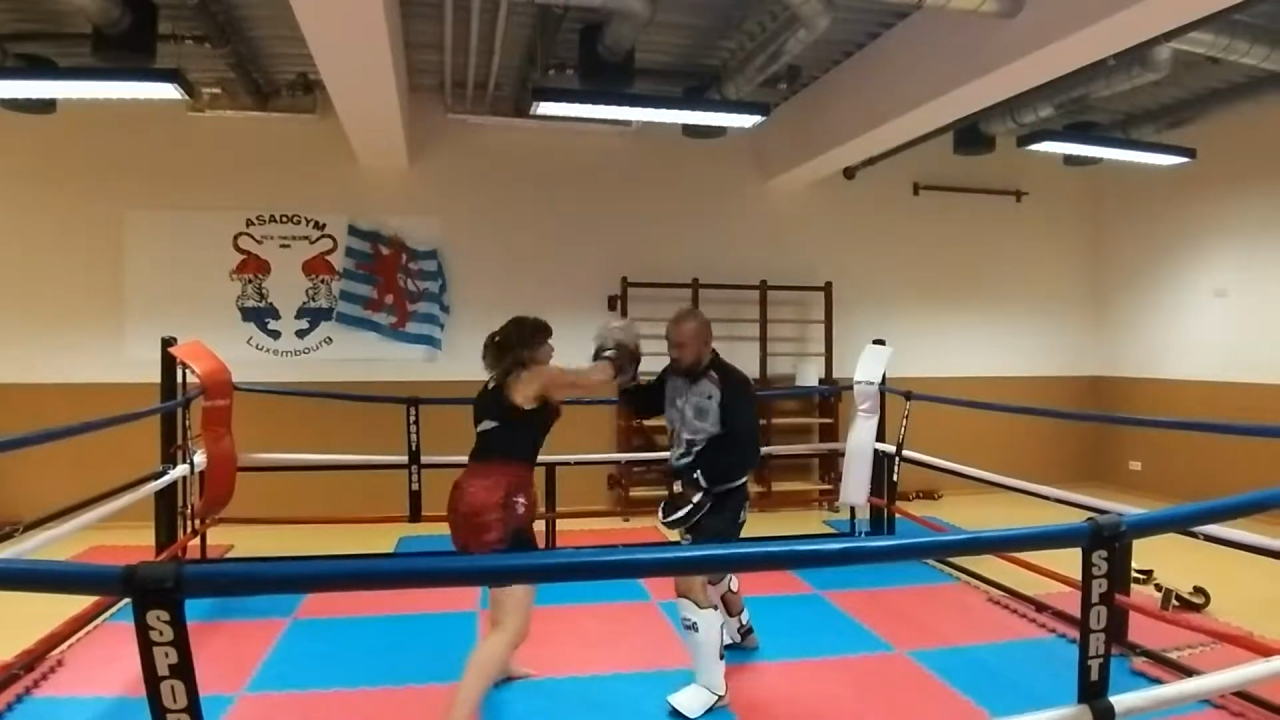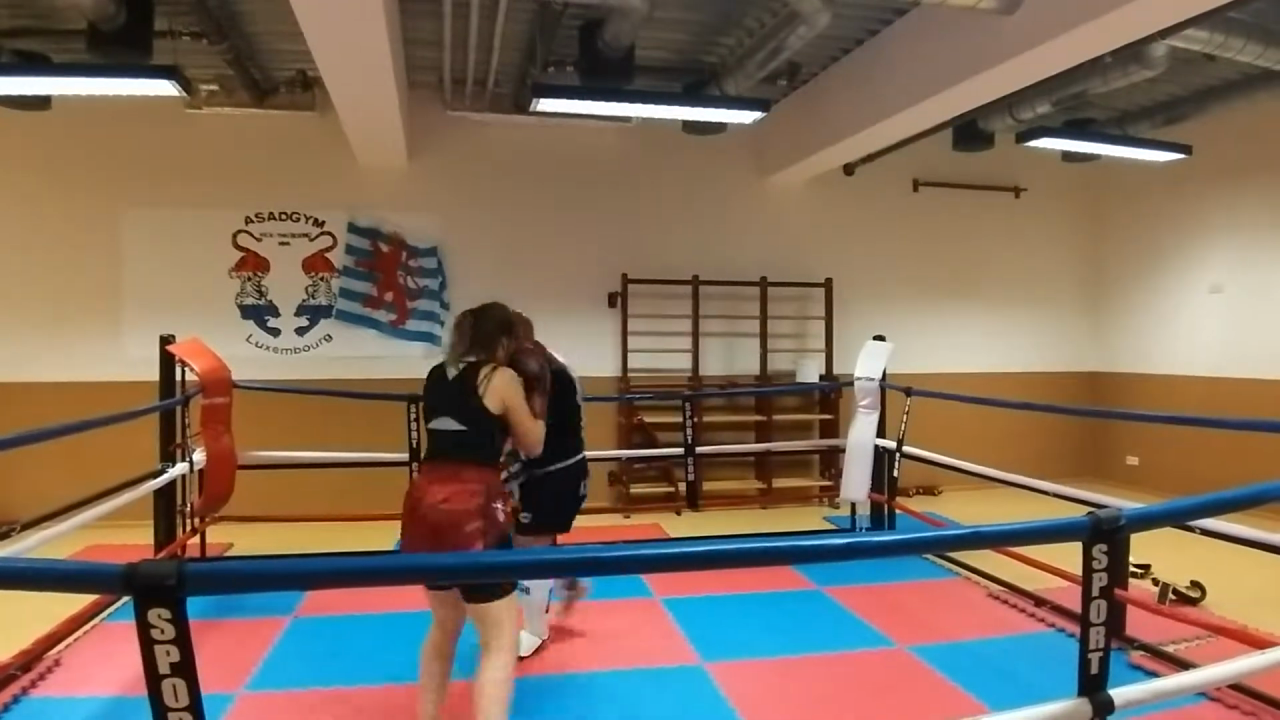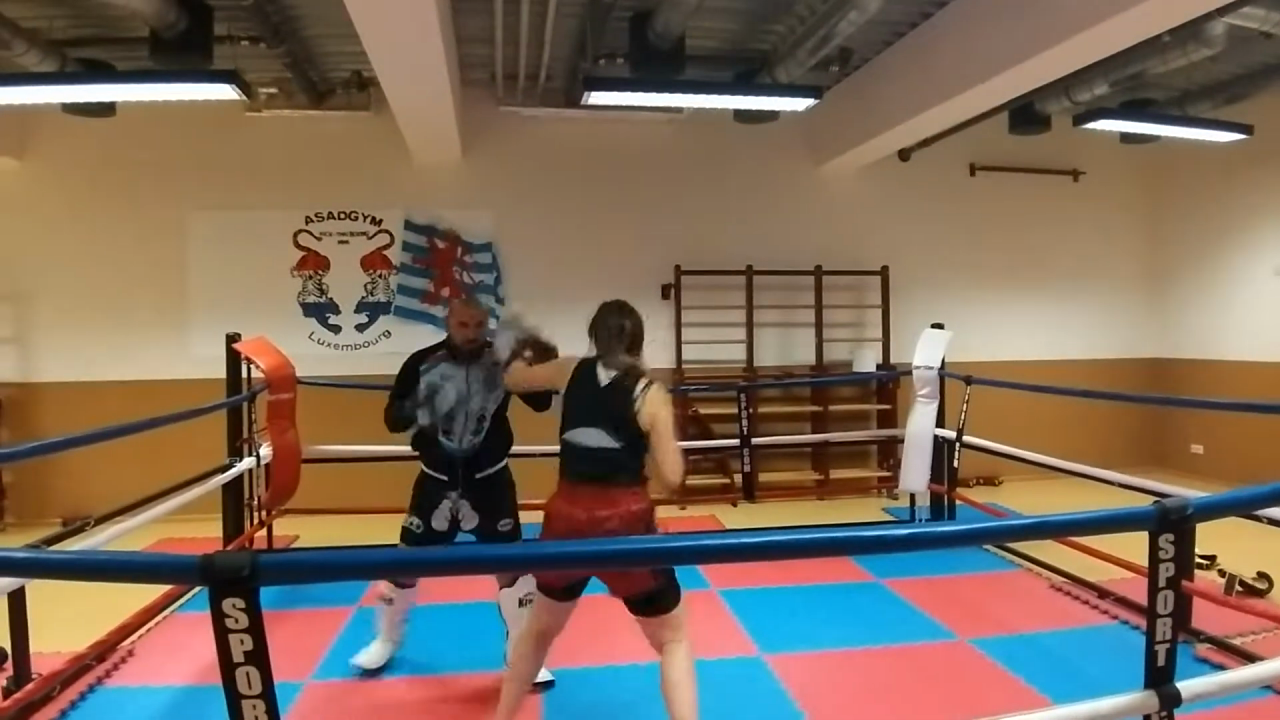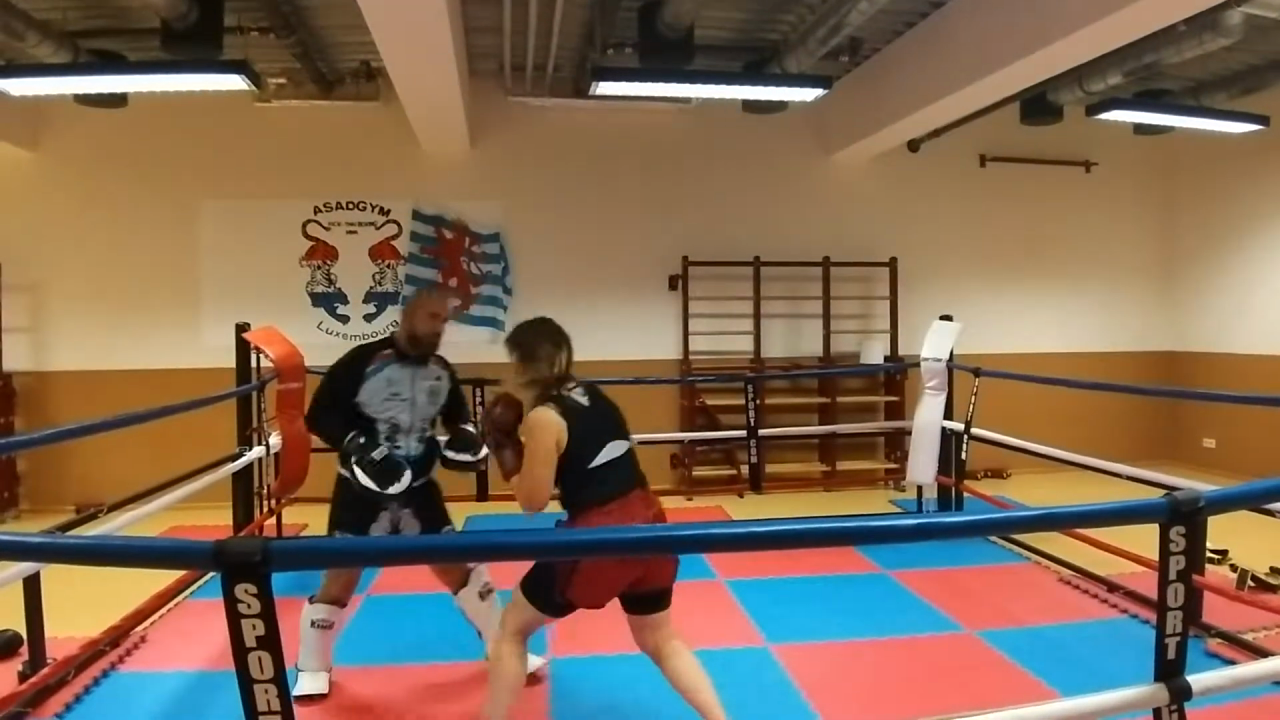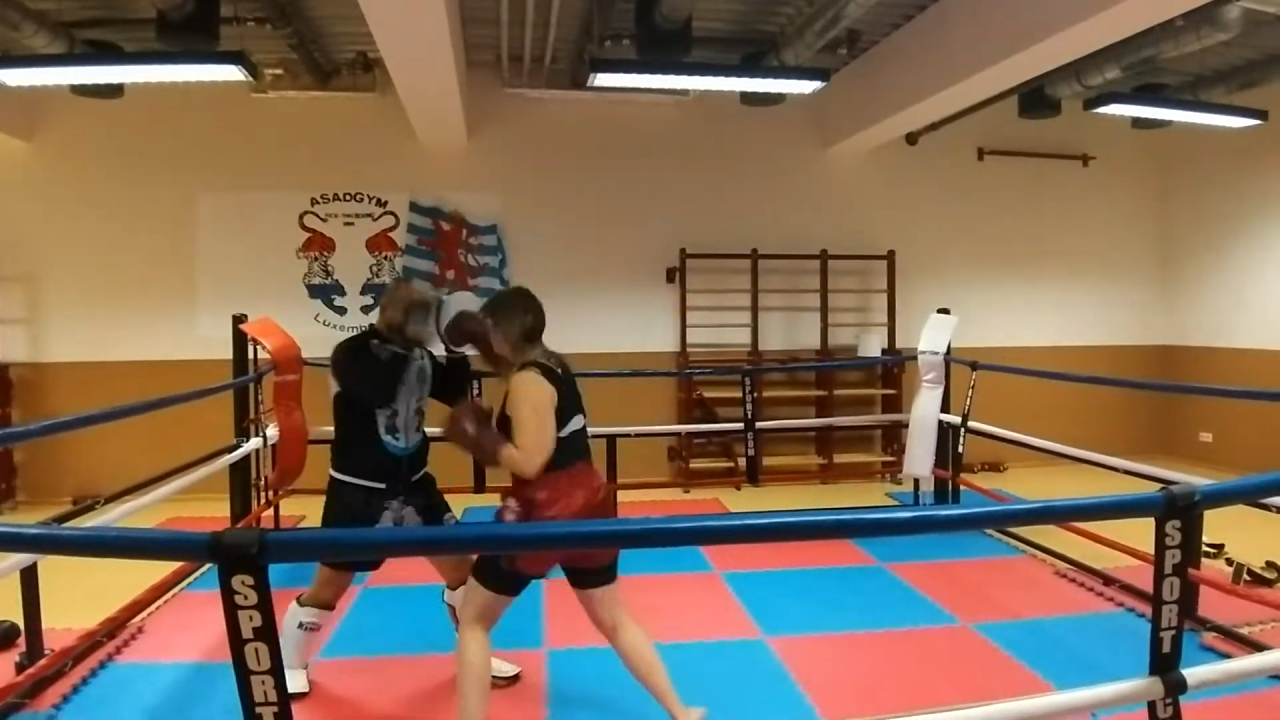
dt=1s
person 1, frame 1
left shoulder: (489, 392)
right shoulder: (534, 379)
right elbow: (595, 379)
right wrist: (618, 357)
left hip: (470, 495)
right hip: (501, 501)
left knee: (513, 592)
right knee: (512, 625)
left ankle: (498, 666)
person 1, frame 2
left shoulder: (437, 376)
right shoulder: (501, 379)
right elbow: (533, 446)
right wrist: (538, 393)
left hip: (427, 500)
right hip: (473, 505)
left knee: (446, 622)
right knee: (501, 643)
person 1, frame 3
left shoulder: (573, 372)
right shoulder: (651, 392)
left elbow: (514, 377)
right elbow: (671, 476)
left wrist: (525, 360)
left hip: (569, 519)
right hip: (626, 522)
left knee: (540, 627)
right knee: (673, 643)
person 1, frame 4
left shoulder: (543, 419)
right shoulder: (596, 394)
left elbow: (534, 502)
left wrist: (504, 454)
right hip: (648, 526)
left knee: (512, 630)
right knee: (663, 643)
person 1, frame 5
left shoulder: (525, 381)
right shoulder: (550, 362)
left elbow: (528, 463)
left wrist: (479, 441)
right wrist: (486, 345)
left hip: (543, 509)
right hip: (589, 500)
left knee: (474, 622)
right knee: (610, 618)
person 2, frame 1
left shoulder: (732, 384)
right shoulder: (673, 375)
left elbow: (744, 449)
right elbow: (642, 405)
left wrist: (698, 481)
left hip: (720, 497)
right hip: (695, 491)
left knee: (690, 583)
right knee: (713, 568)
left ankle: (711, 685)
right ankle: (741, 630)
person 2, frame 2
left shoulder: (552, 375)
right shoulder: (528, 369)
left elbow: (553, 436)
left wrist: (522, 468)
left hip: (556, 474)
right hip: (542, 472)
left knee: (530, 547)
right knee: (532, 541)
left ankle: (535, 630)
right ankle: (570, 584)
person 2, frame 3
left shoulder: (502, 362)
right shoulder: (422, 364)
left elbow: (541, 400)
right elbow: (393, 418)
right wrist: (413, 410)
left hip: (489, 479)
right hip: (437, 480)
right ankle: (387, 638)
person 2, frame 4
left shoulder: (441, 371)
right shoulder: (360, 363)
left elbow: (454, 416)
right elbow: (318, 417)
left wrist: (465, 437)
right wrist: (355, 443)
left hip: (418, 488)
right hip: (362, 491)
left knee: (459, 570)
right knee: (338, 581)
right ankle: (312, 669)
person 2, frame 5
left shoulder: (419, 356)
right shoulder: (356, 351)
left elbow: (454, 393)
right elbow: (376, 392)
left wrist: (457, 350)
right wrist: (405, 344)
left hip: (414, 484)
right hip: (357, 490)
left knee: (461, 565)
right knee: (330, 585)
right ankle: (290, 664)
